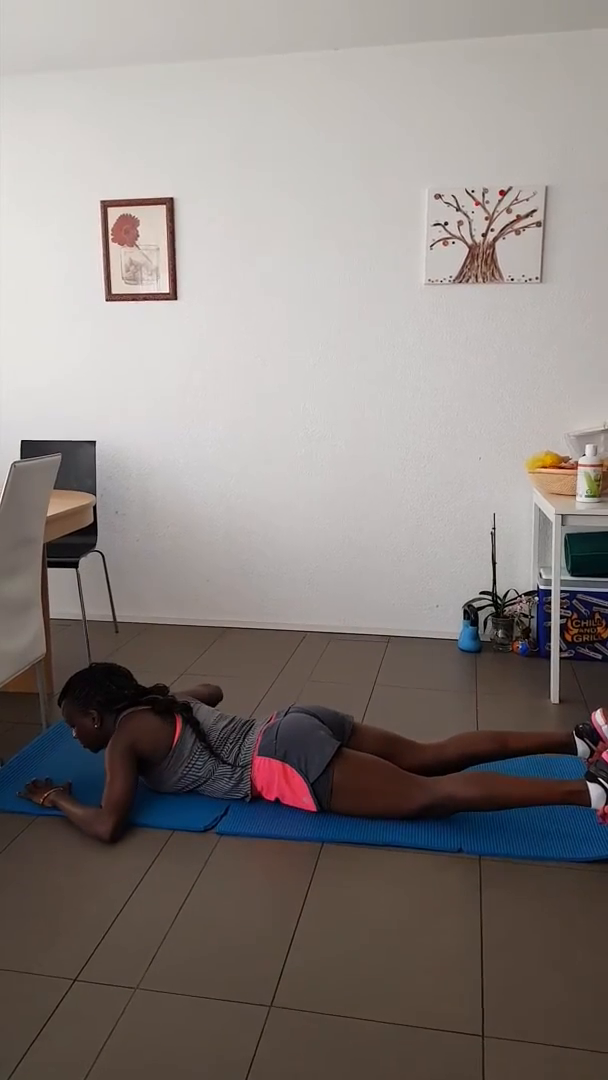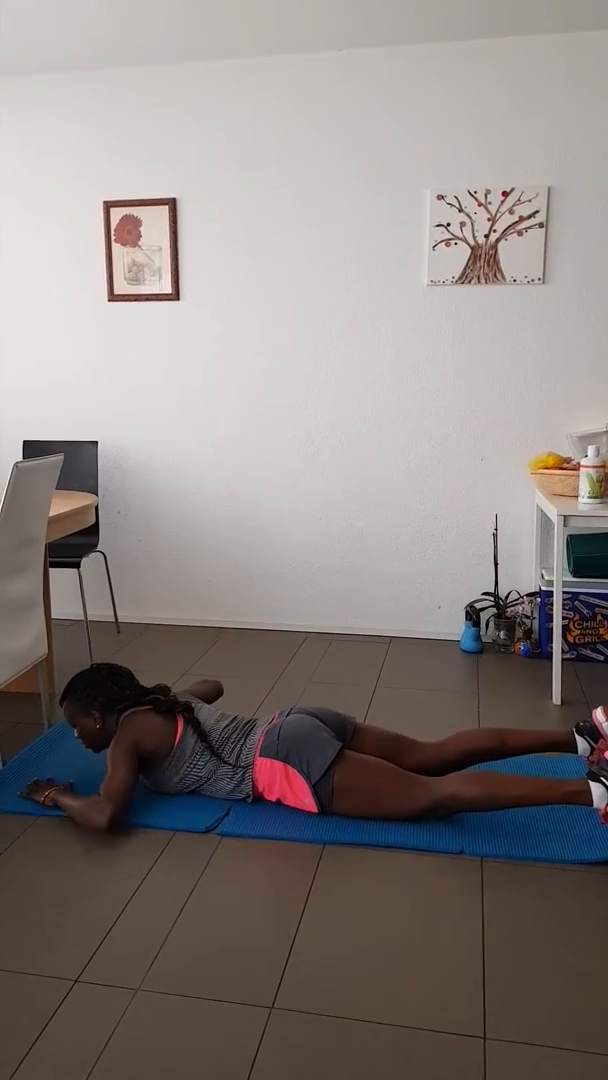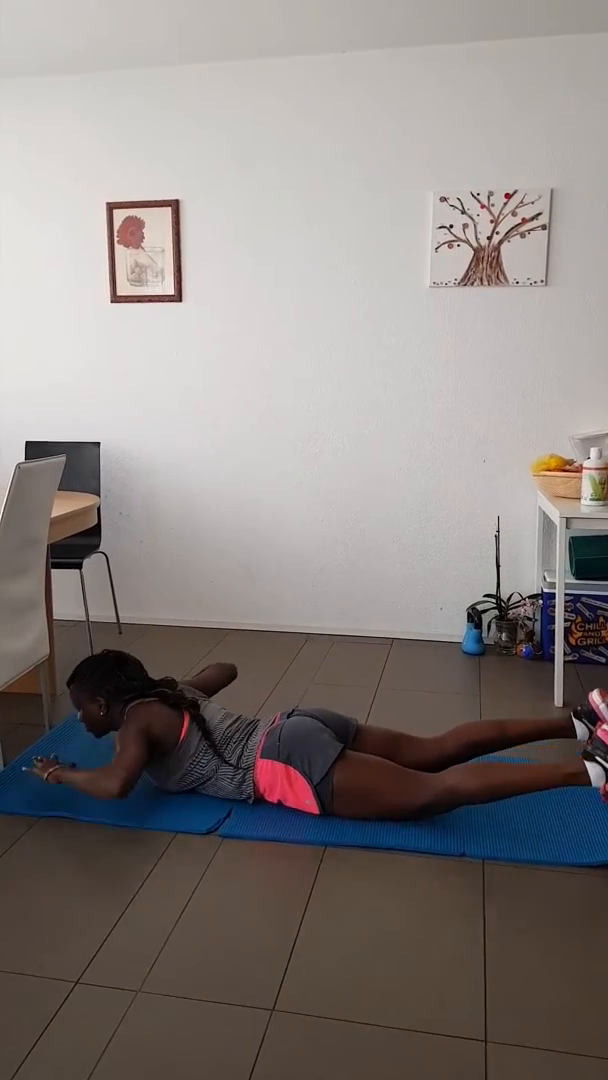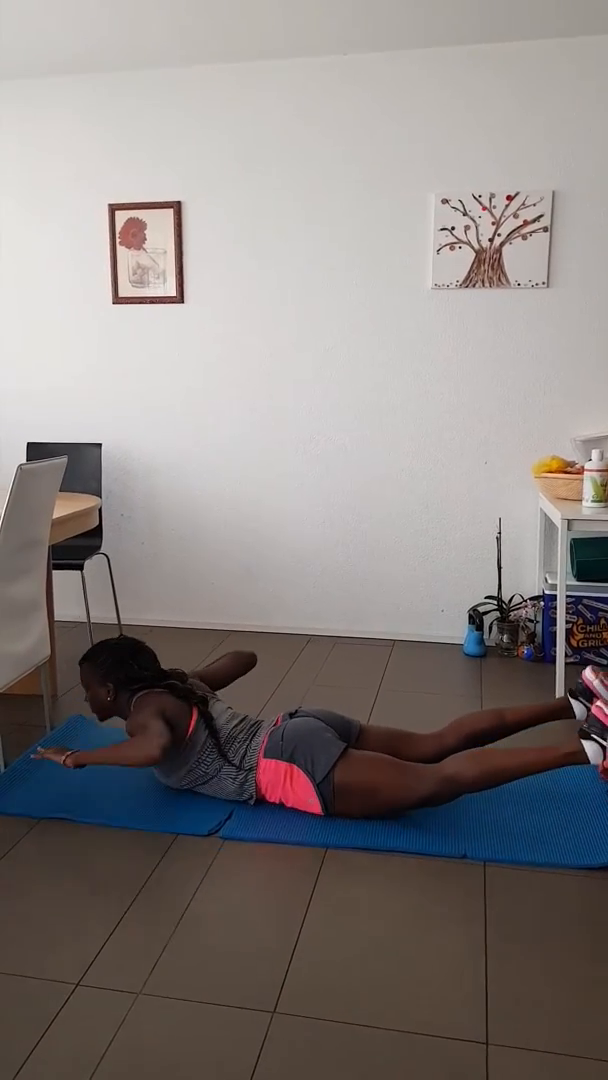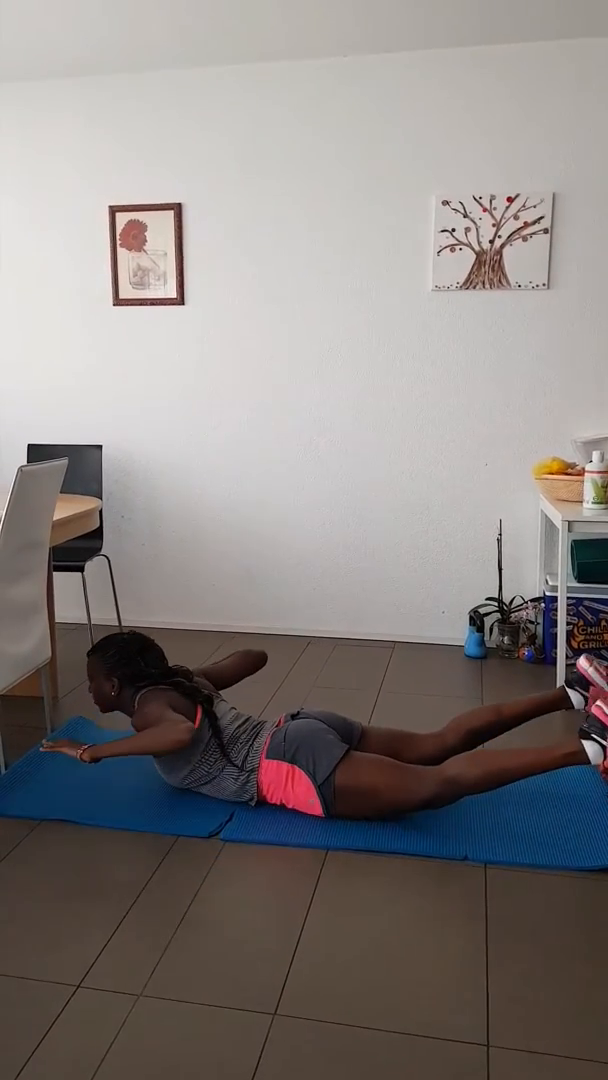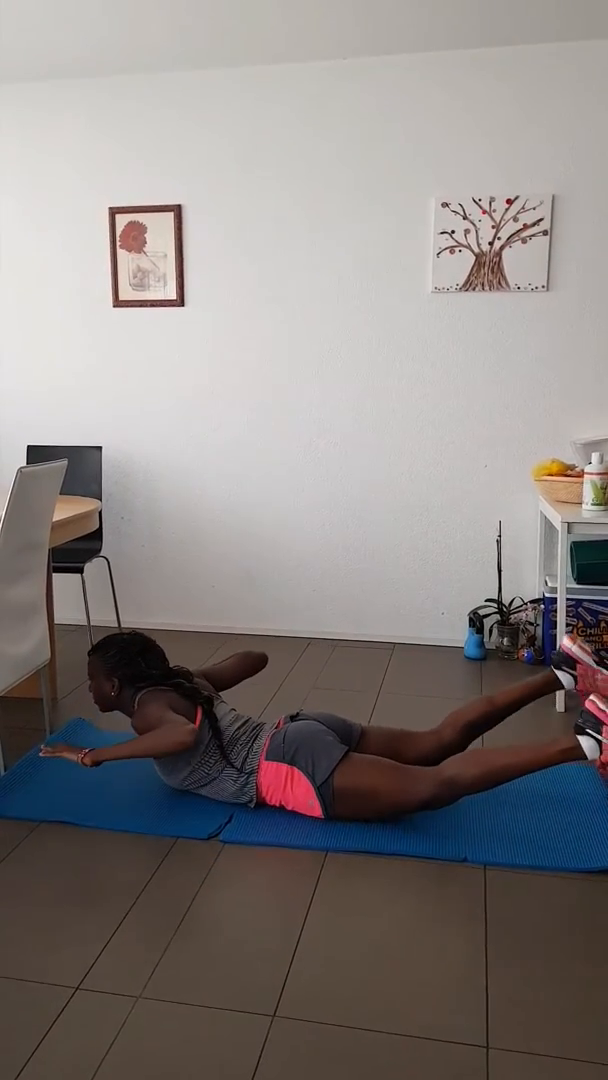
dt=0.2s
person 1, frame 1
left shoulder: (125, 736)
right shoulder: (164, 703)
left elbow: (108, 826)
right elbow: (212, 688)
left wrist: (59, 800)
left hip: (290, 764)
right hip: (300, 728)
left knee: (434, 795)
right knee: (433, 757)
person 1, frame 2
left shoulder: (128, 735)
right shoulder: (166, 702)
left elbow: (105, 816)
right elbow: (213, 683)
left wrist: (58, 797)
left hip: (293, 766)
right hip: (301, 729)
left knee: (435, 796)
right knee: (435, 756)
person 1, frame 3
left shoulder: (136, 721)
right shoulder: (173, 694)
left elbow: (116, 785)
right elbow: (226, 668)
left wrist: (64, 774)
left hip: (295, 768)
right hip: (303, 730)
left knee: (436, 790)
right knee: (438, 751)
person 1, frame 4
left shoulder: (144, 709)
right shoulder: (182, 686)
left elbow: (155, 749)
right elbow: (244, 656)
left wrist: (81, 757)
left hip: (297, 768)
right hip: (305, 731)
left knee: (437, 781)
right knee: (438, 746)
person 1, frame 5
left shoulder: (149, 707)
right shoulder: (185, 682)
left elbow: (182, 733)
right elbow: (255, 655)
left wrist: (95, 751)
left hip: (298, 769)
right hip: (305, 733)
left knee: (440, 782)
right knee: (439, 745)
person 1, frame 6
left shoulder: (147, 709)
right shoulder: (184, 683)
left elbow: (183, 735)
right elbow: (256, 657)
left wrist: (96, 756)
left hip: (296, 769)
right hip: (303, 736)
left knee: (439, 783)
right knee: (438, 742)
right ankle: (558, 672)
